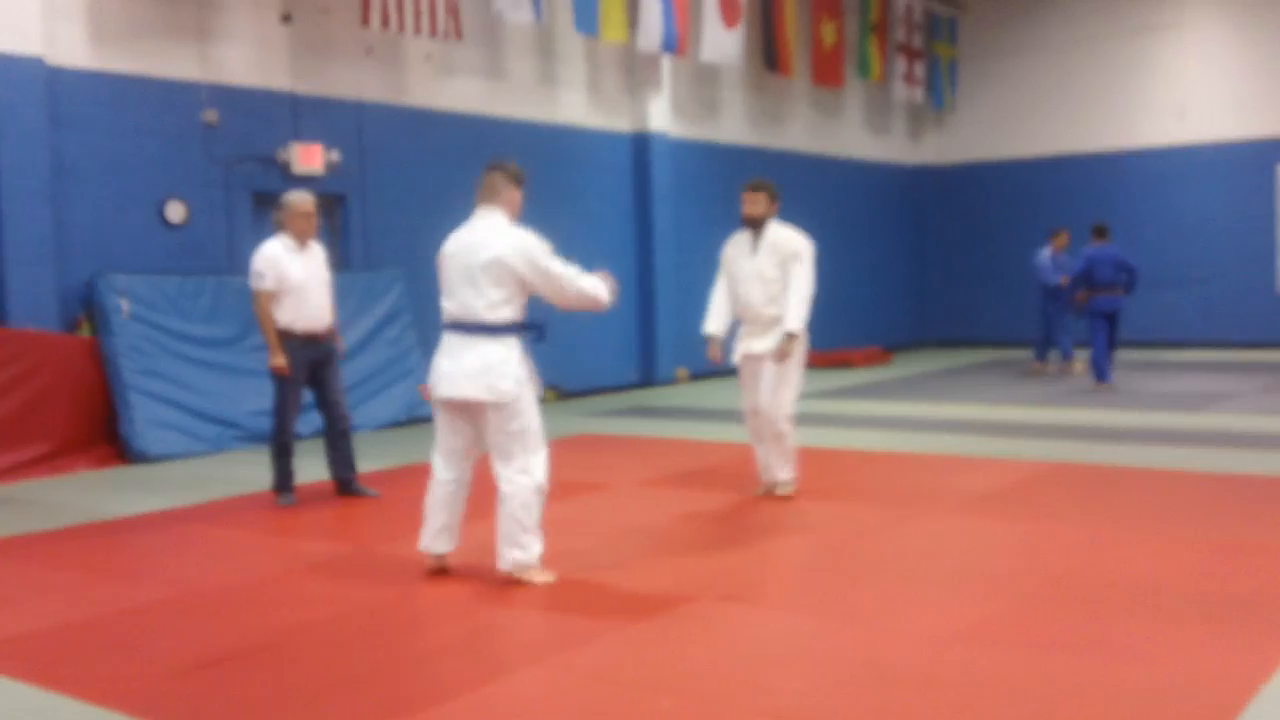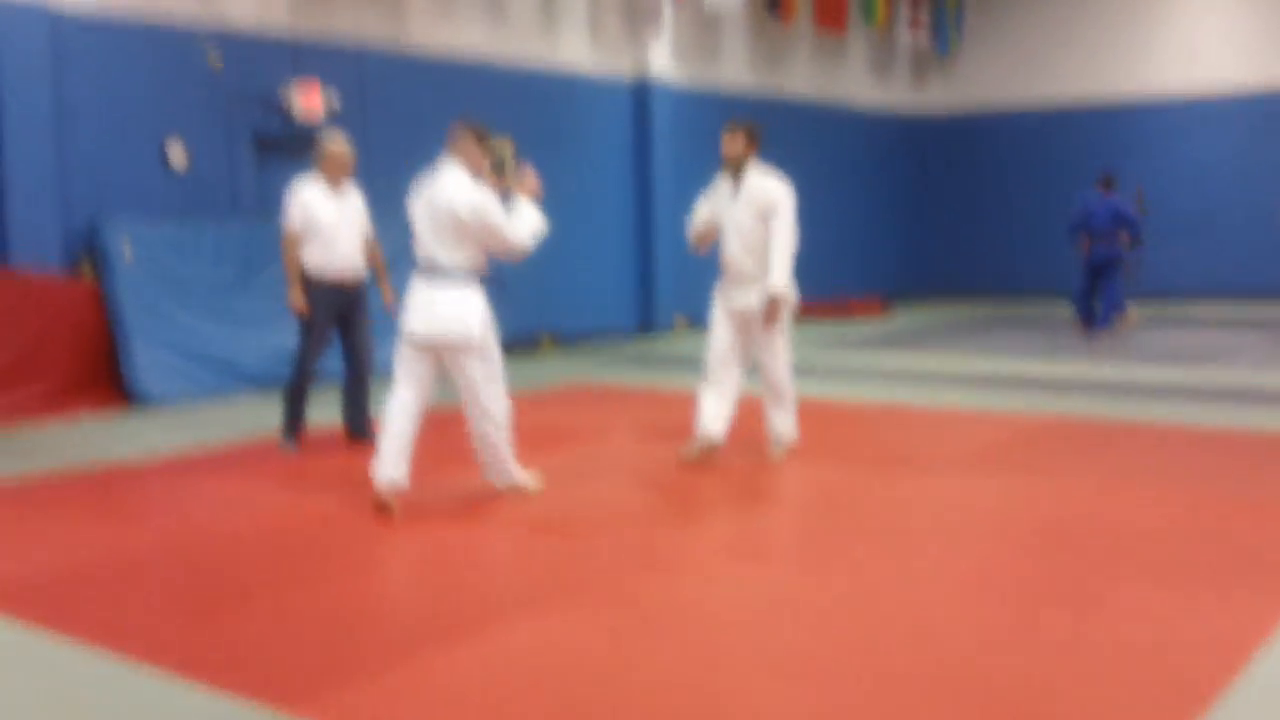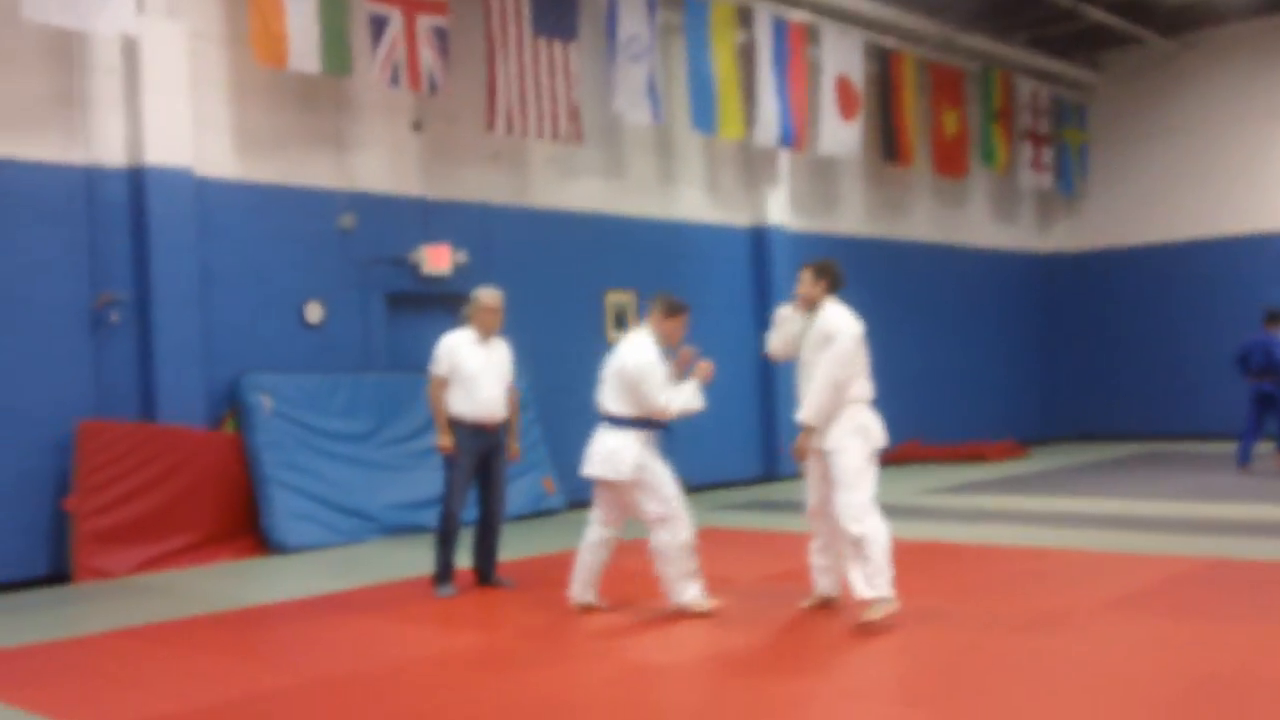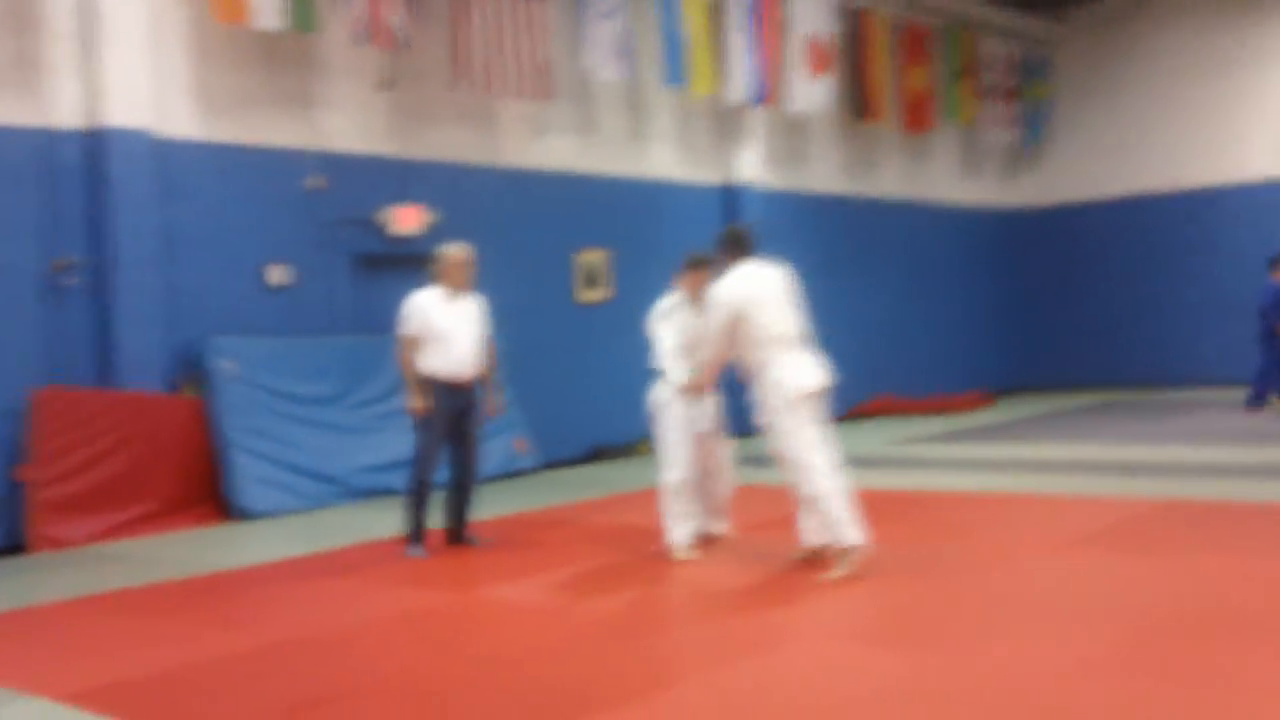
dt=0.7s
person 1, frame 1
left shoulder: (452, 243)
right shoulder: (519, 242)
right elbow: (565, 287)
right wrist: (602, 289)
left hip: (452, 357)
right hip: (497, 361)
left knee: (450, 460)
right knee: (522, 462)
left ankle: (437, 549)
right ankle: (520, 561)
person 1, frame 2
left shoulder: (423, 189)
right shoulder: (472, 195)
right elbow: (513, 242)
left wrist: (491, 195)
right wrist: (525, 200)
left hip: (423, 300)
right hip: (460, 304)
left knee: (407, 394)
right knee: (486, 396)
left ankle: (387, 480)
right ankle: (507, 472)
person 1, frame 3
left shoulder: (632, 346)
right shoulder: (645, 355)
right elbow: (663, 406)
left wrist: (677, 371)
right wrist: (694, 383)
left hip: (609, 443)
right hip: (630, 448)
left knee: (604, 523)
right knee: (672, 519)
left ankle: (583, 594)
right ankle: (687, 596)
person 1, frame 4
right shoulder: (666, 312)
right elbow: (670, 358)
right wrist: (690, 384)
left hip: (705, 395)
right hip: (675, 395)
left knee: (718, 464)
right knee: (679, 465)
left ankle: (712, 524)
right ankle: (679, 537)
person 2, frame 1
left shoulder: (794, 242)
right shoulder: (734, 245)
left elbow: (800, 291)
right elbow: (723, 292)
left wrist: (790, 335)
right wrist: (714, 335)
left hip: (782, 336)
right hip: (750, 337)
left knee: (774, 408)
right knee: (753, 410)
left ankle: (784, 477)
right ankle: (770, 477)
person 2, frame 2
left shoulder: (774, 189)
right shoulder: (719, 187)
left elbow: (782, 243)
right elbow: (701, 227)
left wrist: (776, 294)
right wrist: (700, 234)
left hip: (765, 291)
right hip: (732, 287)
left knee: (774, 365)
right knee: (720, 358)
left ankle: (783, 437)
right ankle: (709, 435)
person 2, frame 3
left shoulder: (840, 322)
right shoulder: (813, 322)
left elbow: (829, 380)
right elbow: (778, 349)
left wrist: (806, 428)
right wrist: (796, 308)
left hip: (849, 427)
right hip: (824, 430)
left knee: (854, 511)
right knee: (822, 511)
left ankle: (880, 596)
right ankle: (826, 589)
person 2, frame 4
left shoulder: (722, 290)
right shoulder: (777, 271)
left elbow: (718, 347)
left wrist: (704, 378)
left hip: (778, 380)
right hip: (803, 368)
left knee: (807, 464)
right knee: (812, 462)
left ankle: (852, 543)
right ankle: (821, 542)
person 3, frame 1
left shoulder: (318, 249)
right shoulder: (270, 253)
right elbow: (263, 305)
left wrist: (335, 337)
right wrist: (275, 351)
left hip: (322, 343)
right hip: (291, 345)
left knee: (337, 414)
right knee: (286, 419)
left ankle: (346, 481)
right ankle: (284, 487)
person 3, frame 2
left shoulder: (354, 196)
right shoulder: (303, 194)
left elbow: (369, 242)
right elbow: (291, 244)
left wrist: (384, 284)
right wrist: (295, 290)
left hip: (352, 291)
right hip: (319, 290)
left knee: (360, 361)
right knee: (307, 360)
left ankle: (359, 428)
right ankle: (292, 430)
person 3, frame 3
left shoulder: (503, 347)
right shoulder: (452, 342)
right elbow: (436, 389)
left wrist: (512, 437)
right wrist: (443, 432)
left hip: (494, 435)
right hip: (463, 434)
left knee: (493, 508)
right knee: (453, 507)
left ankle: (486, 572)
right ankle: (443, 577)
person 3, frame 4
left shoulder: (476, 303)
right shoulder: (421, 301)
left elbow: (484, 347)
right elbow: (407, 350)
left wrist: (492, 389)
right wrist: (417, 394)
left hip: (467, 392)
right hip: (437, 392)
left knee: (467, 465)
right knee: (426, 466)
left ankle: (457, 530)
right ankle: (415, 537)
